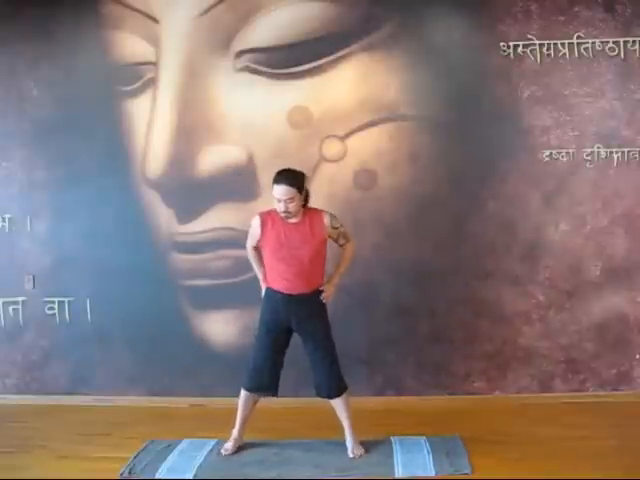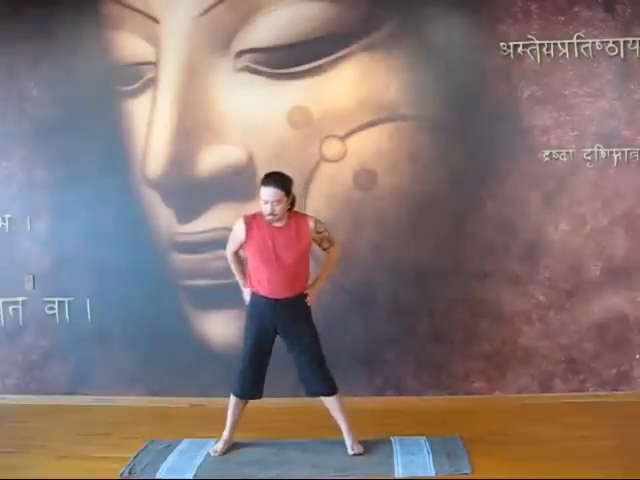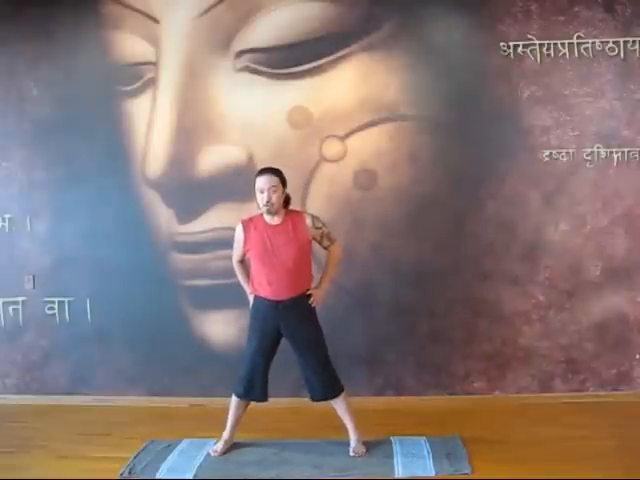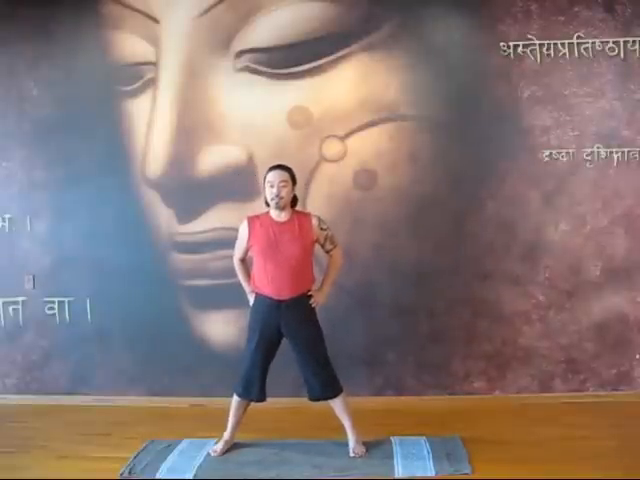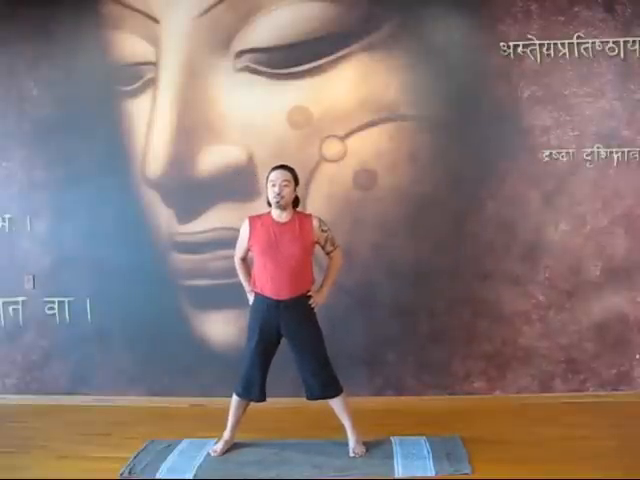
dt=0.4s
person 1, frame 1
left shoulder: (323, 220)
right shoulder: (261, 222)
left elbow: (348, 245)
right elbow: (251, 248)
left wrist: (334, 281)
right wrist: (264, 280)
left hip: (311, 303)
right hip: (275, 303)
left knee: (328, 369)
right knee: (259, 368)
left ankle: (350, 435)
right ankle: (237, 433)
person 1, frame 2
left shoulder: (308, 225)
right shoulder: (246, 225)
left elbow: (332, 249)
right elbow: (231, 252)
left wrist: (317, 285)
right wrist: (244, 286)
left hip: (295, 307)
right hip: (260, 307)
left knee: (316, 370)
right knee: (247, 372)
left ankle: (348, 433)
right ankle: (227, 435)
person 1, frame 3
left shoulder: (306, 222)
right shoulder: (245, 229)
left elbow: (334, 248)
right elbow: (237, 261)
left wrist: (322, 287)
right wrist: (250, 292)
left hip: (300, 307)
right hip: (264, 309)
left knee: (321, 371)
right knee: (250, 373)
left ankle: (354, 433)
right ankle: (227, 436)
person 1, frame 4
left shoulder: (311, 223)
right shoulder: (250, 225)
left elbow: (336, 253)
right elbow: (238, 259)
left wrist: (323, 290)
right wrist: (250, 292)
left hip: (300, 308)
right hip: (264, 308)
left knee: (321, 372)
right knee: (251, 373)
left ankle: (352, 434)
right ankle: (228, 436)
person 1, frame 5
left shoulder: (312, 224)
right shoulder: (251, 225)
left elbow: (336, 255)
right elbow: (239, 258)
left wrist: (323, 291)
right wrist: (250, 291)
left hip: (299, 308)
right hip: (264, 308)
left knee: (320, 371)
right knee: (251, 372)
left ankle: (352, 434)
right ankle: (228, 435)
